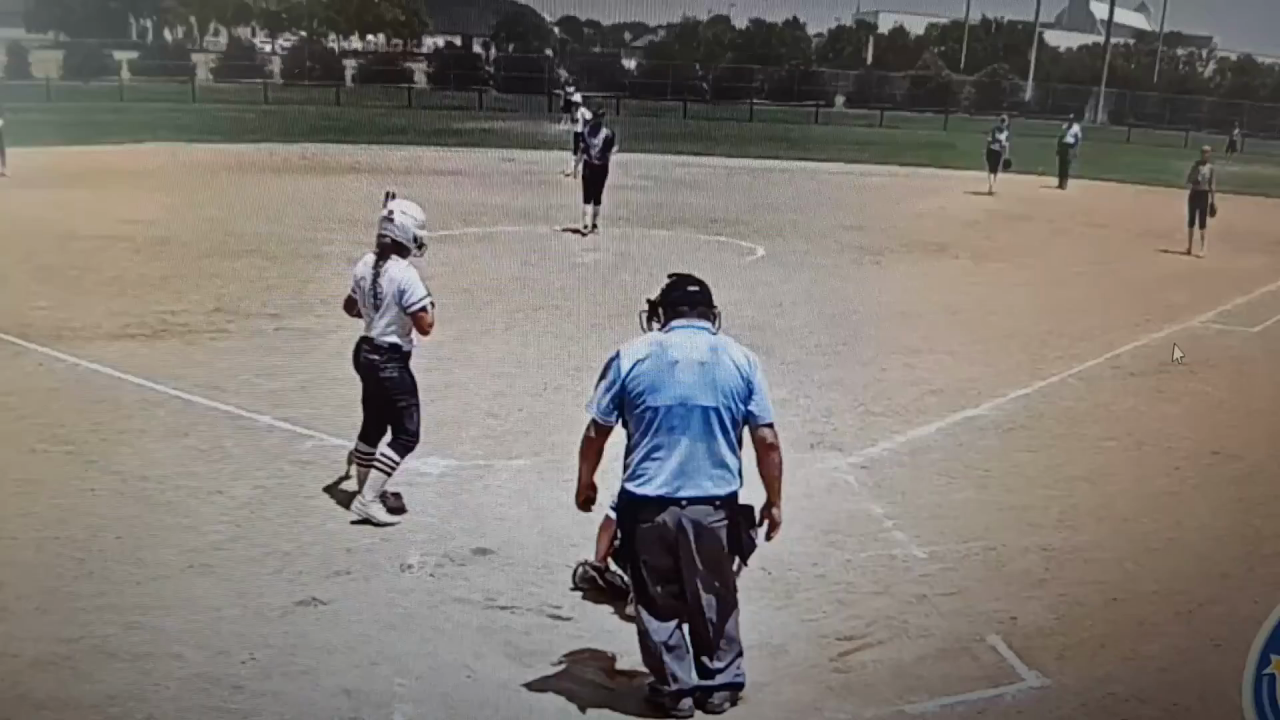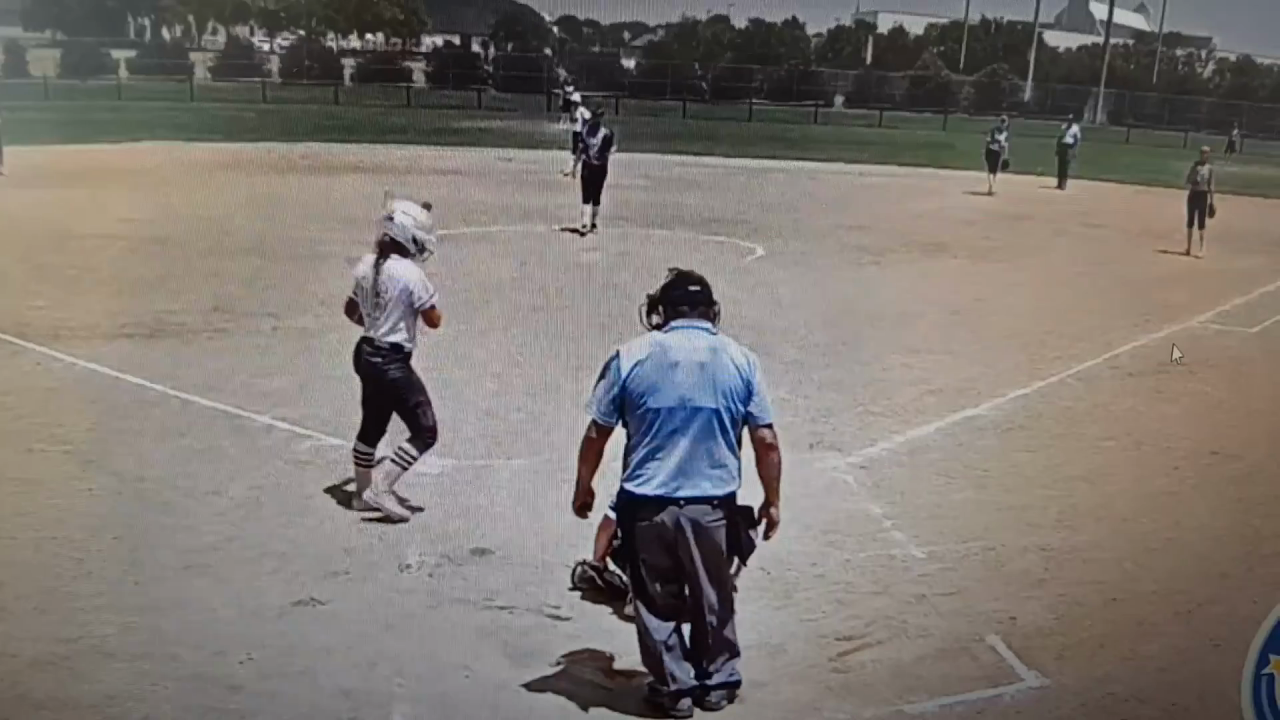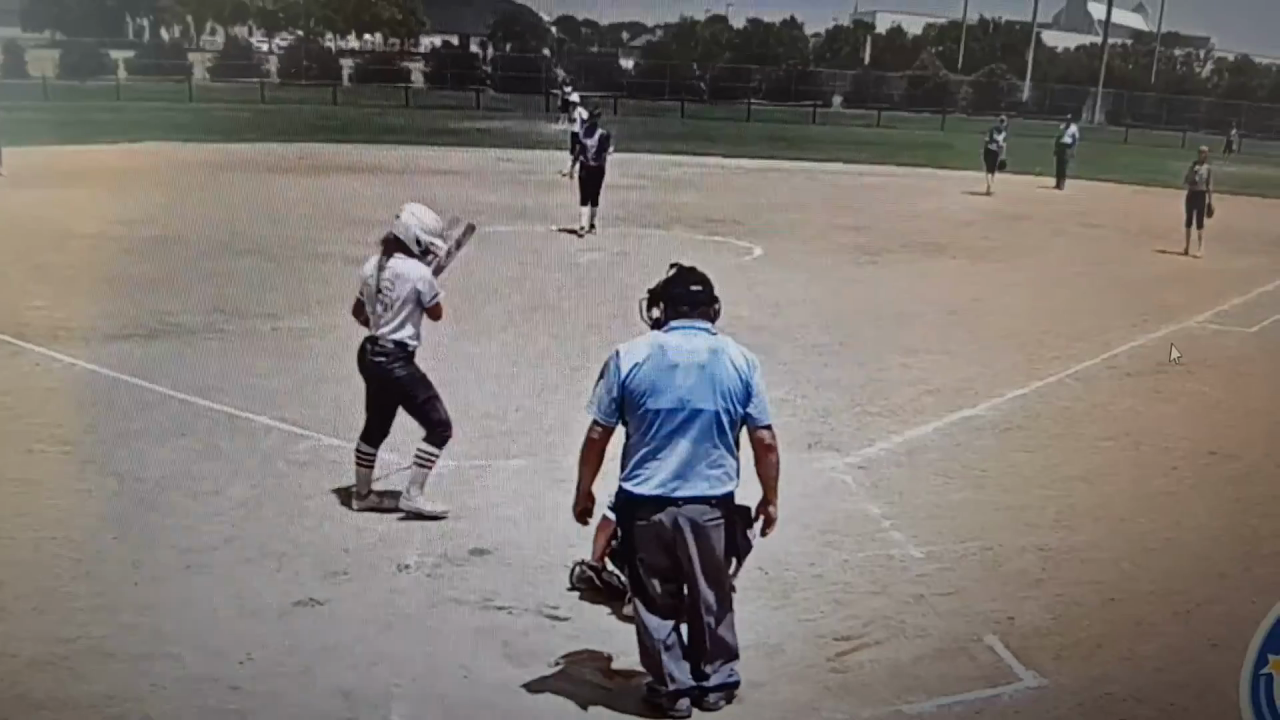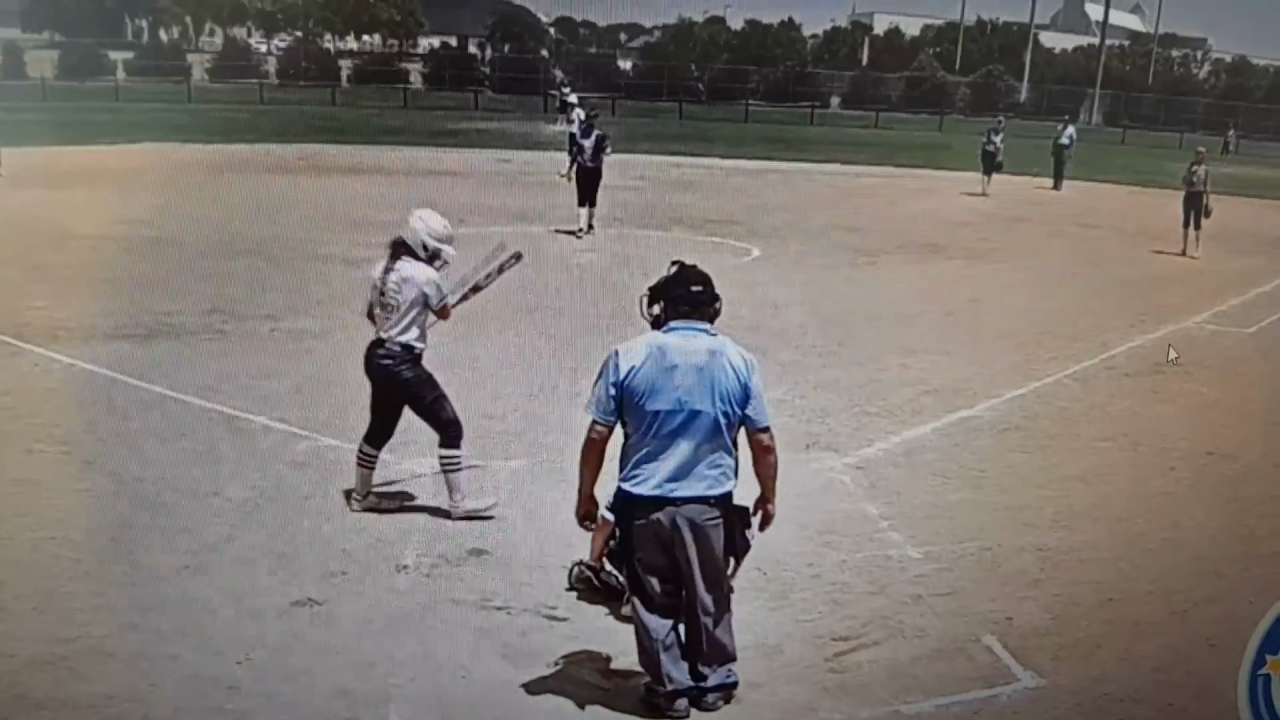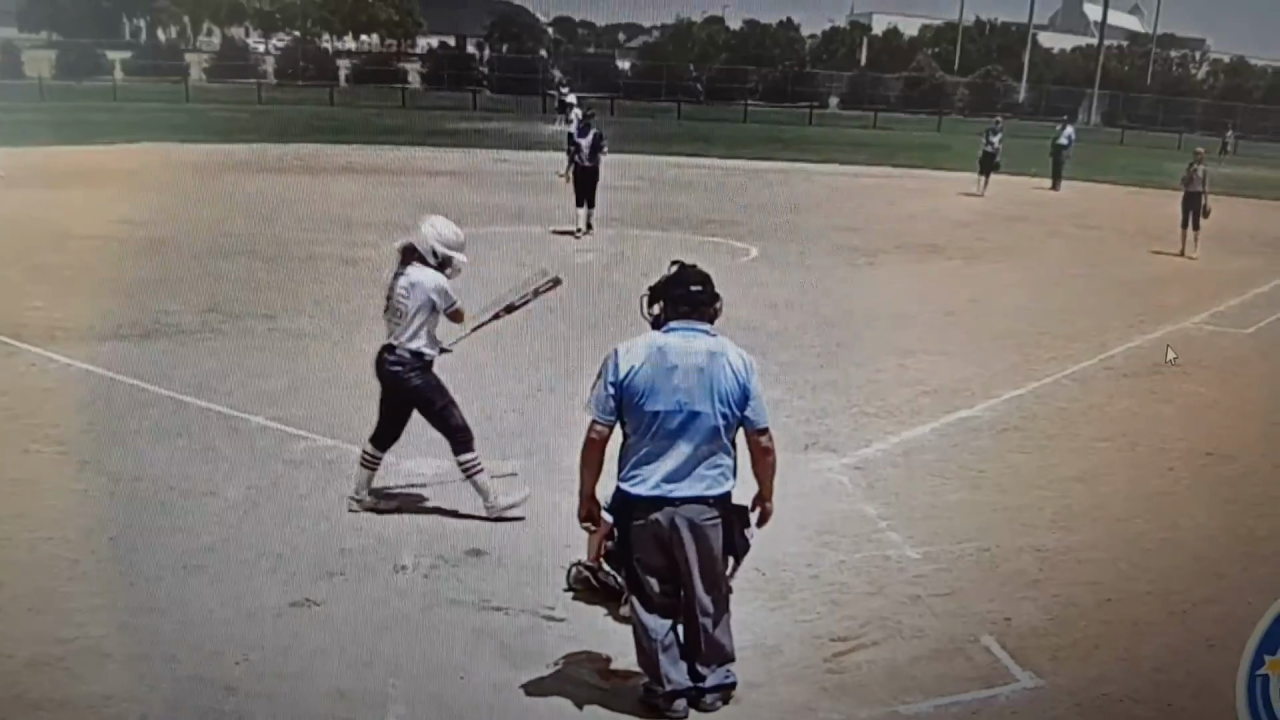
dt=0.1s
person 1, frame 1
left shoulder: (631, 355)
right shoulder: (740, 359)
left elbow: (595, 433)
right elbow: (767, 441)
left wrist: (584, 482)
right wrist: (774, 501)
left hip: (647, 504)
right hip: (713, 503)
left knee: (658, 603)
right knee: (714, 599)
right ankle: (720, 683)
person 1, frame 2
left shoulder: (631, 355)
right shoulder: (740, 359)
left elbow: (596, 434)
right elbow: (766, 441)
left wrist: (583, 487)
right wrist: (772, 500)
left hip: (646, 503)
right hip: (712, 503)
left knee: (657, 602)
right knee: (713, 600)
right ankle: (717, 682)
person 1, frame 3
left shoulder: (630, 355)
right shoulder: (739, 360)
left elbow: (597, 435)
right elbow: (765, 442)
left wrist: (584, 491)
right wrist: (770, 498)
left hip: (645, 504)
right hip: (711, 504)
left knee: (657, 602)
right knee: (712, 599)
right ankle: (715, 682)
person 1, frame 4
left shoulder: (629, 356)
right shoulder: (738, 361)
left elbow: (597, 435)
right elbow: (763, 443)
left wrist: (586, 494)
right wrist: (768, 496)
left hip: (643, 504)
right hip: (709, 504)
left knee: (655, 602)
right knee: (709, 599)
right ankle: (713, 683)
person 1, frame 5
left shoulder: (627, 356)
right shoulder: (737, 361)
left elbow: (598, 435)
right elbow: (762, 443)
left wrist: (587, 496)
right wrist: (765, 493)
left hip: (642, 504)
right hip: (708, 505)
left knee: (653, 603)
right knee: (708, 600)
right ankle: (712, 683)
person 2, frame 1
left shoulder: (365, 264)
right shoulder: (406, 275)
left elbow: (350, 307)
right elbow: (425, 326)
right wrist: (425, 302)
left hip: (366, 354)
right hip: (390, 362)
left knee: (373, 425)
right knee: (407, 435)
left ankle: (365, 494)
right ankle: (367, 500)
person 2, frame 2
left shoulder: (366, 265)
right shoulder: (411, 274)
left elbow: (351, 310)
right elbow: (434, 321)
right wrist: (427, 299)
left hip: (367, 354)
right hip: (392, 361)
left knee: (372, 426)
right knee: (425, 431)
left ankle: (363, 493)
right ankle: (381, 490)
person 2, frame 3
left shoulder: (373, 265)
right shoulder: (417, 271)
left elbow: (358, 310)
right elbow: (436, 314)
left hip: (371, 355)
right hip: (395, 362)
left knee: (376, 426)
right knee: (439, 427)
left ankle: (362, 495)
right ankle: (413, 494)
person 2, frame 4
left shoulder: (384, 268)
right shoulder: (424, 275)
right elbow: (445, 314)
left hip: (378, 357)
right hip: (402, 364)
left knee: (379, 428)
right knee: (450, 428)
left ankle: (361, 495)
right ankle: (458, 500)
person 2, frame 5
left shoulder: (400, 273)
right shoulder: (433, 281)
right elbow: (458, 317)
left hip: (390, 363)
right hip: (413, 370)
left knee: (387, 431)
right knee: (460, 434)
left ankle: (361, 494)
right ankle: (493, 501)
